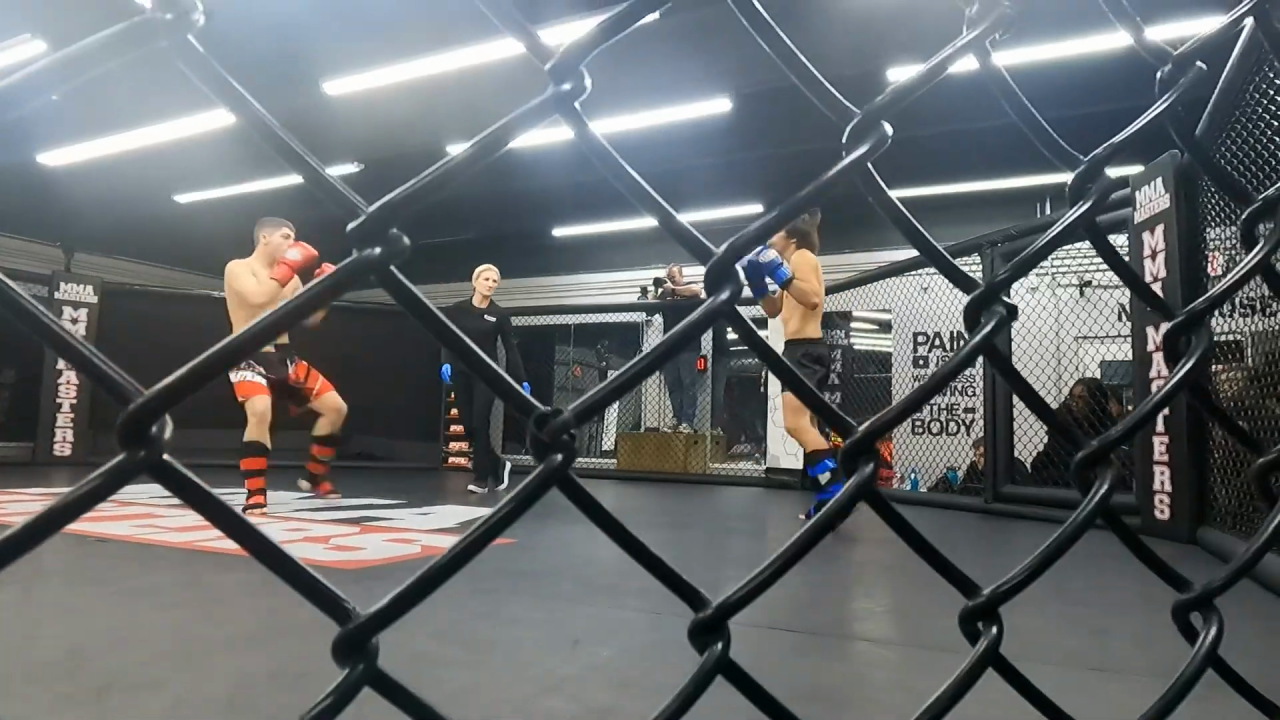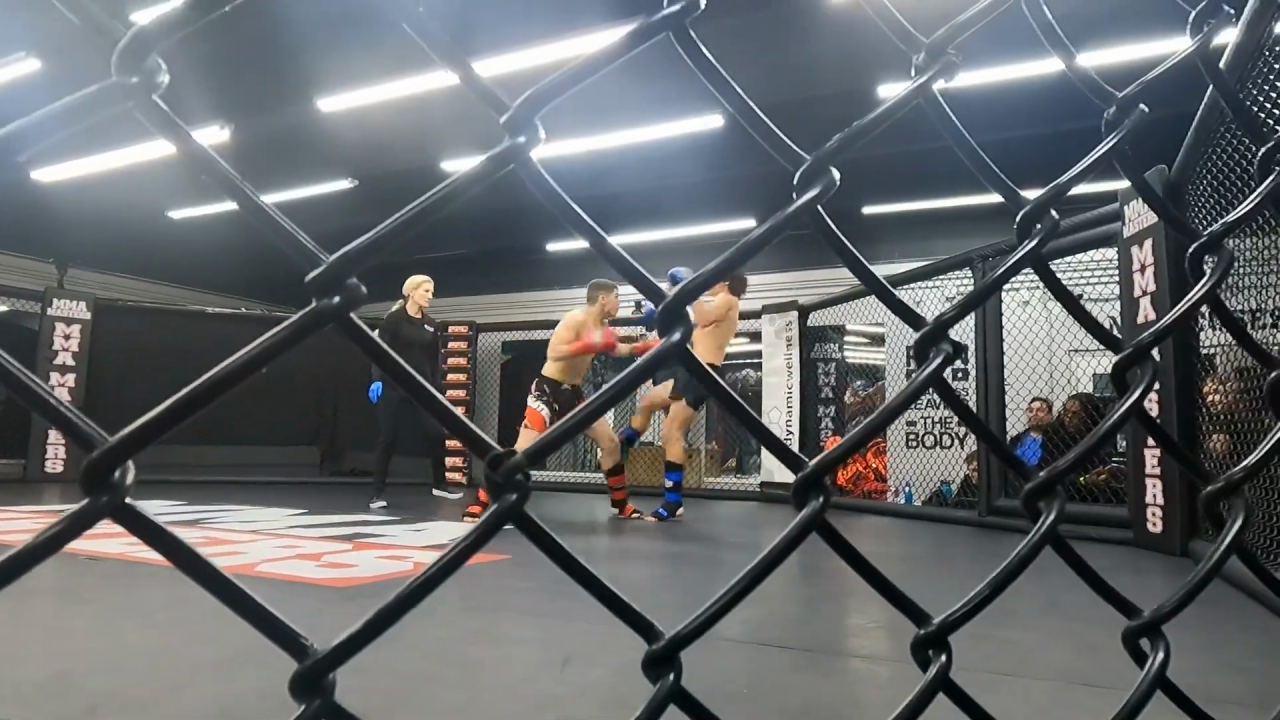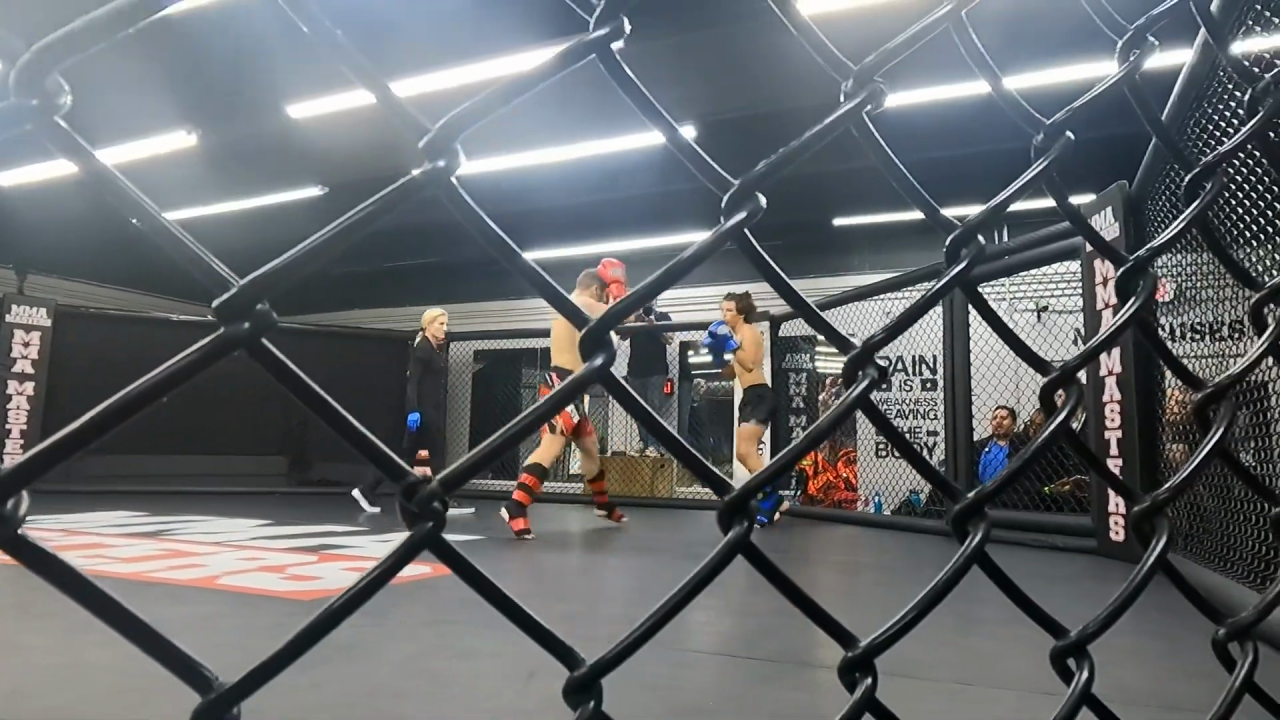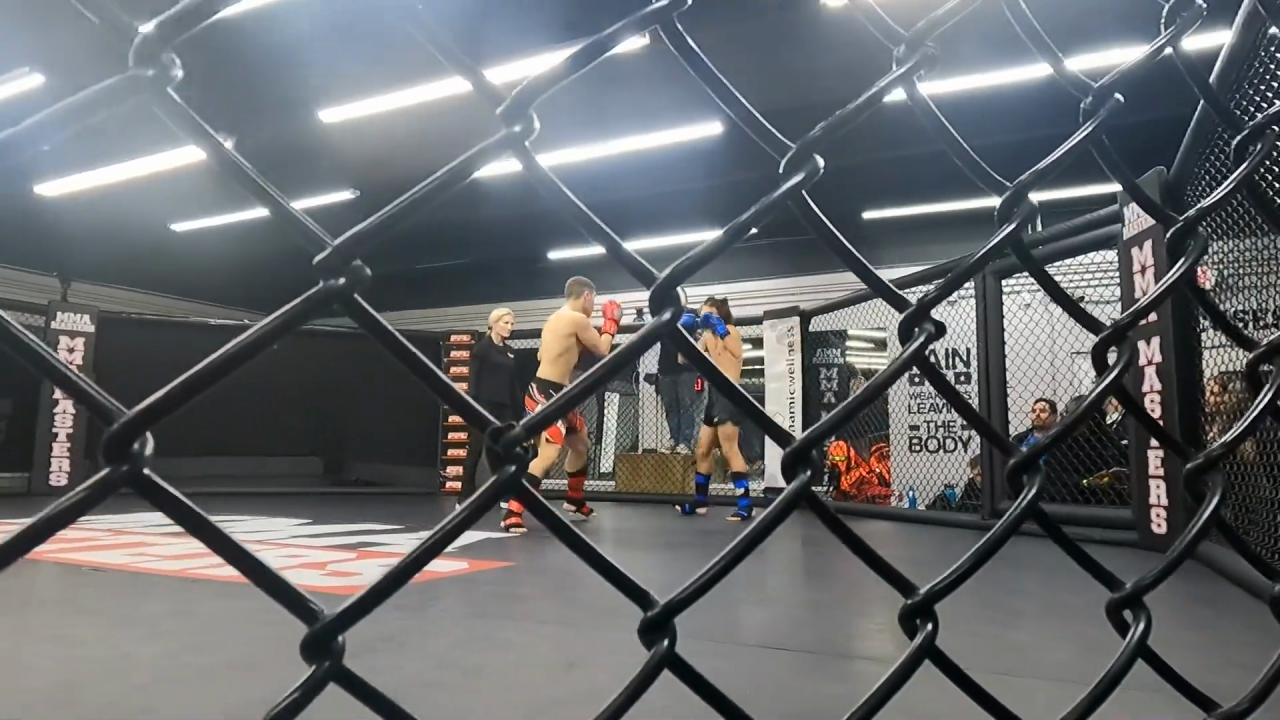
dt=1s
person 1, frame 1
left shoulder: (292, 277)
right shoulder: (238, 268)
left elbow: (311, 319)
right elbow: (258, 298)
right wrist: (289, 267)
left hip: (284, 357)
right hip: (250, 357)
left knee: (336, 408)
right knee: (260, 413)
left ankle: (316, 476)
right ankle: (255, 496)
person 1, frame 2
left shoulder: (600, 326)
right shoulder: (575, 319)
left elbow: (618, 351)
right elbow: (554, 354)
left wrist: (646, 346)
right wrist: (589, 345)
left hip: (573, 394)
right hip: (547, 391)
left knee: (611, 442)
right knee: (522, 450)
left ankle: (621, 504)
right ankle: (479, 504)
person 1, frame 3
right shoulder: (582, 305)
right wrist: (616, 283)
right hip: (561, 385)
left knee: (590, 448)
right knee: (550, 448)
left ankle: (604, 504)
right ankle: (516, 508)
person 1, frame 4
left shoulder: (557, 319)
right shoulder: (577, 319)
right elbow: (602, 350)
left wrist: (587, 336)
right wrist: (611, 322)
left hip: (554, 395)
right hip: (545, 395)
left knee: (581, 442)
right knee: (549, 454)
left ankle: (575, 500)
right ankle: (512, 512)
person 2, frame 1
left shoulder: (802, 258)
right shoulder: (794, 262)
left elbow: (813, 300)
right elbow: (773, 310)
left wrist: (778, 272)
right wrist: (756, 282)
left hip: (805, 352)
right hip: (802, 352)
left knee: (797, 424)
right knee: (804, 425)
left ankle: (836, 493)
right ankle: (824, 498)
person 2, frame 2
left shoulder: (727, 300)
right shoulder: (715, 303)
left elbow: (701, 320)
right elbow: (693, 326)
right hip: (686, 365)
left knee: (670, 433)
right knee: (646, 403)
left ankle: (672, 502)
right ankle: (621, 448)
person 2, frame 3
left shoulder: (749, 331)
right shoulder: (734, 335)
left elbow: (749, 365)
right elbow: (731, 374)
left wrist: (728, 342)
right wrist: (718, 353)
left hip: (759, 396)
right hip: (752, 397)
left knee: (746, 451)
right knee: (746, 454)
left ankle: (769, 505)
right ankle: (774, 501)
person 2, frame 4
left shoulder: (730, 331)
right shoulder: (707, 338)
left elbow: (737, 353)
left wrist: (719, 327)
right wrist: (684, 333)
left hip: (729, 395)
right hip: (715, 396)
left knee: (729, 450)
right knee: (701, 451)
left ankle: (745, 505)
right ankle: (699, 502)
person 3, frame 1
left shoulder: (500, 315)
right shoulder: (457, 309)
left elbow: (511, 349)
left wrist: (522, 380)
right wrist: (446, 363)
right hip: (461, 374)
left knee: (480, 425)
right knee: (469, 425)
left ankle: (482, 478)
right ankle: (498, 465)
person 3, frame 2
left shoulder: (431, 325)
right shoulder: (393, 319)
left elbow: (434, 360)
left wrist: (436, 389)
right wrist: (377, 380)
right hip: (394, 387)
left knee: (437, 434)
right knee: (388, 438)
left ankle: (440, 483)
right ankle: (377, 493)
person 3, frame 3
left shoulder: (437, 350)
right shoulder: (422, 349)
right elbow: (413, 381)
left wrist: (425, 411)
right wrist: (414, 410)
left hip: (430, 409)
right hip: (422, 409)
left knee: (409, 454)
right knee: (438, 453)
left ankle: (366, 491)
person 3, frame 4
left shoulder: (509, 352)
right shoulder: (482, 347)
right elbow: (473, 379)
left wrist: (518, 410)
left hip: (504, 407)
right hip: (484, 405)
right knee: (476, 449)
right ankle: (465, 497)
